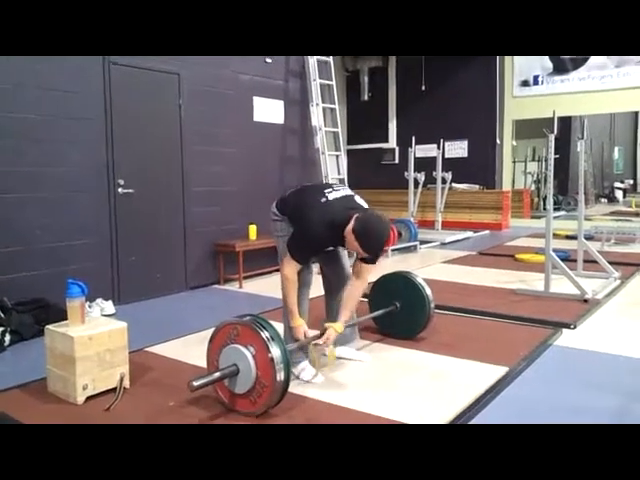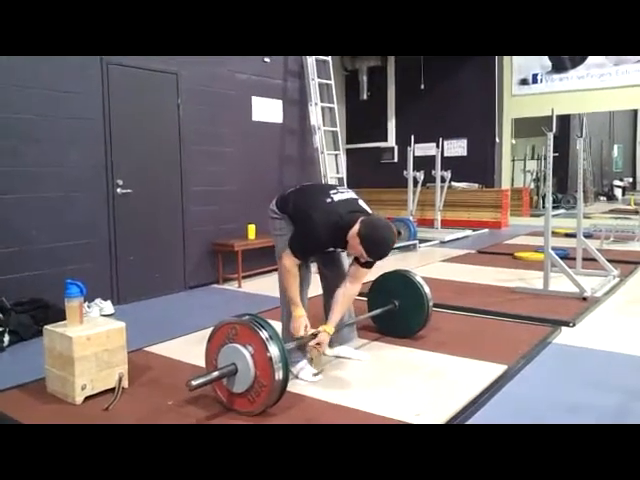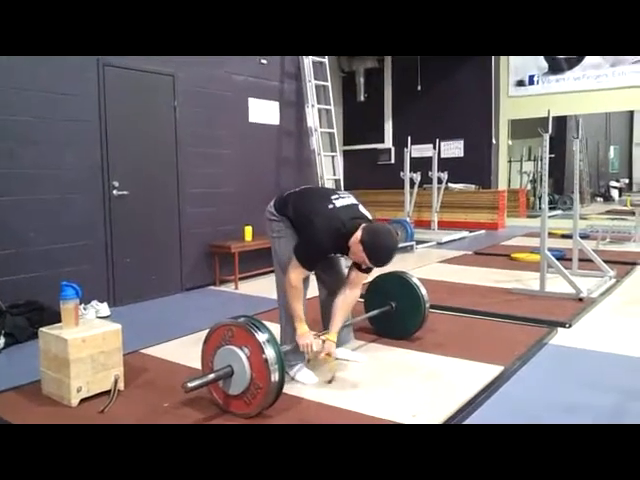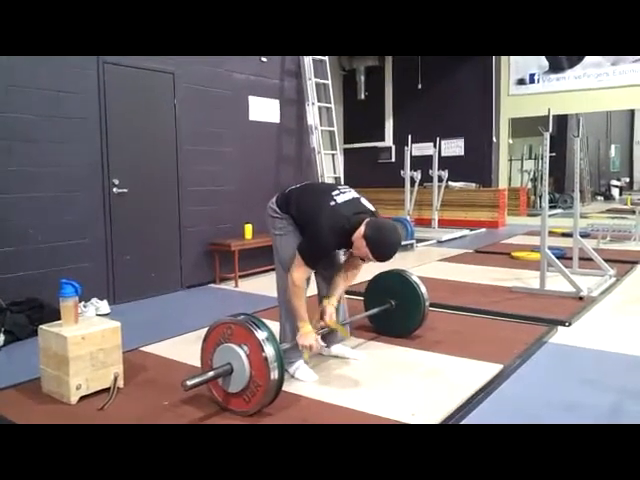
dt=0.3s
person 1, frame 1
left shoulder: (371, 232)
right shoulder: (316, 227)
left elbow: (358, 280)
right elbow: (289, 271)
left wrist: (339, 325)
right wrist: (295, 321)
right hip: (288, 218)
left knee: (341, 278)
right knee: (300, 283)
left ankle: (342, 342)
right ankle: (297, 358)
person 1, frame 2
left shoulder: (372, 235)
right shoulder: (319, 227)
left elbow: (352, 283)
right elbow: (287, 263)
left wrist: (328, 328)
right wrist: (298, 312)
right hip: (287, 216)
left knee: (338, 277)
right knee: (298, 281)
left ankle: (339, 342)
right ankle: (296, 358)
person 1, frame 3
left shoulder: (371, 239)
right shoulder: (324, 234)
left elbow: (351, 289)
right elbow: (293, 278)
left wrist: (332, 336)
right wrist: (302, 328)
right hip: (284, 218)
left knee: (336, 280)
right knee: (294, 285)
left ankle: (339, 345)
right ankle: (293, 360)
person 1, frame 4
left shoulder: (374, 230)
right shoulder: (327, 231)
left elbow: (351, 268)
right elbow: (296, 278)
left wrist: (331, 302)
right wrist: (305, 328)
left hip: (317, 209)
right hip: (285, 215)
left knee: (332, 275)
right knee: (291, 282)
left ankle: (332, 342)
right ankle: (292, 357)
